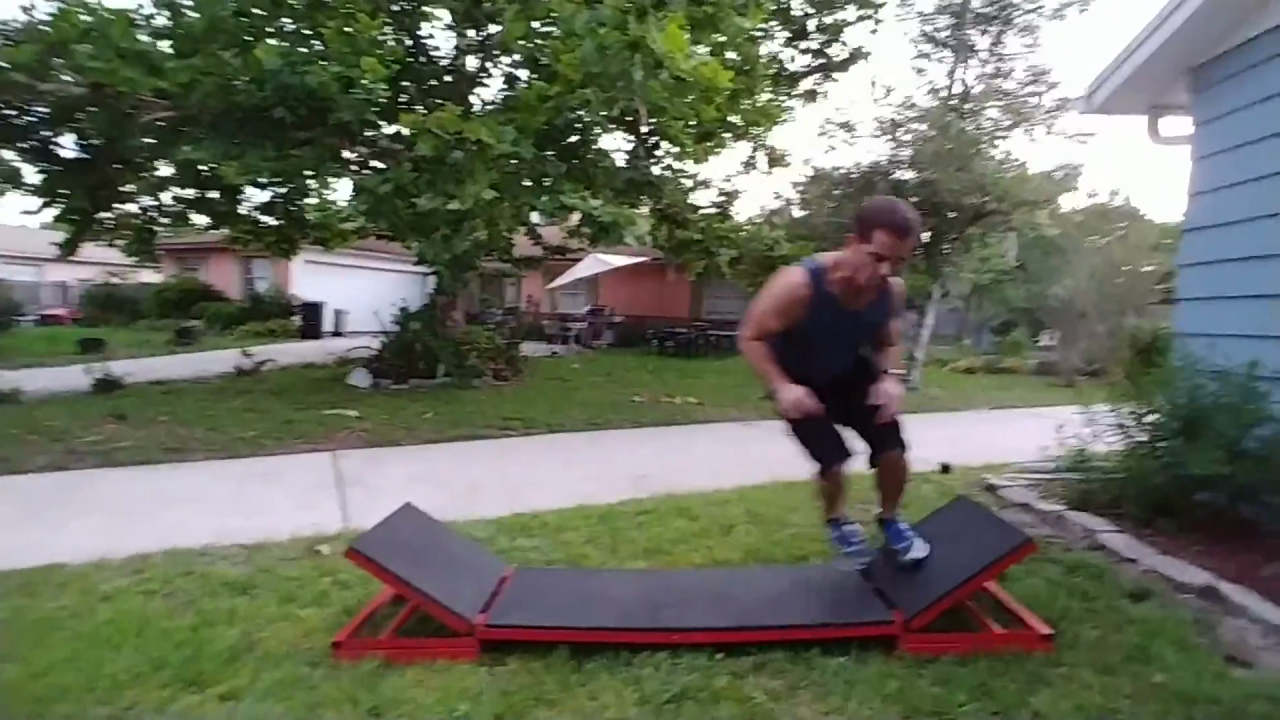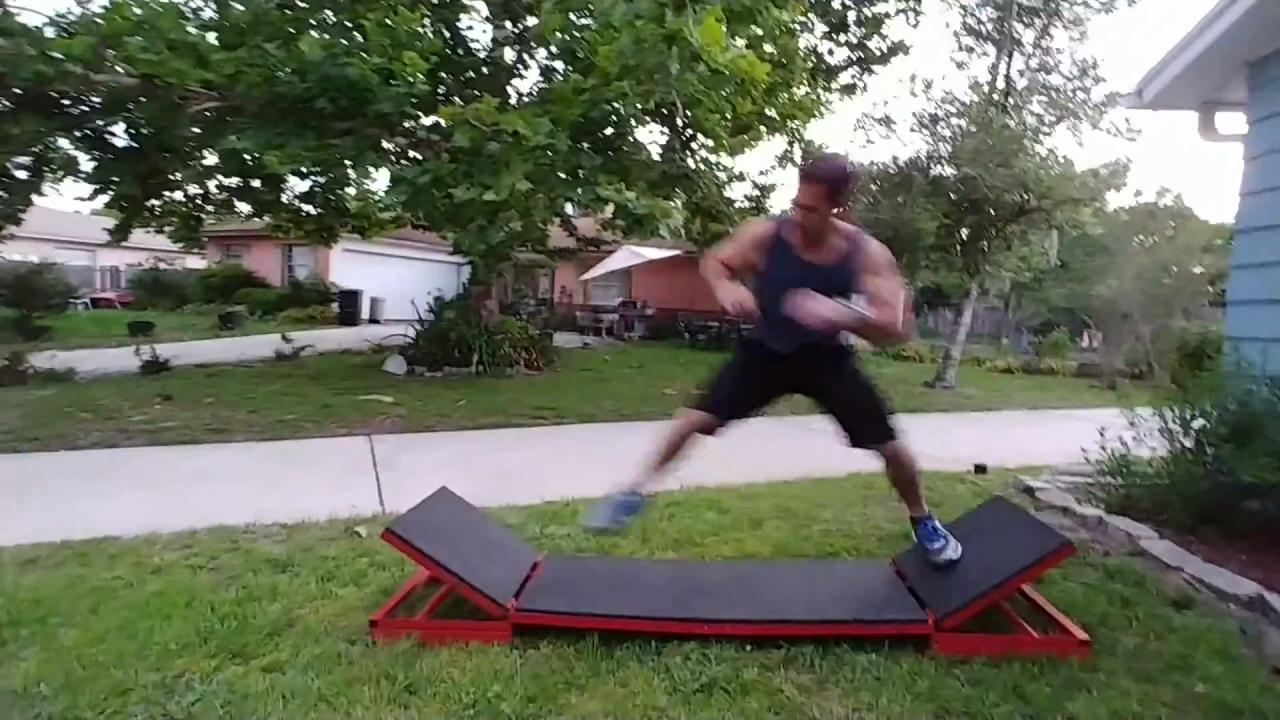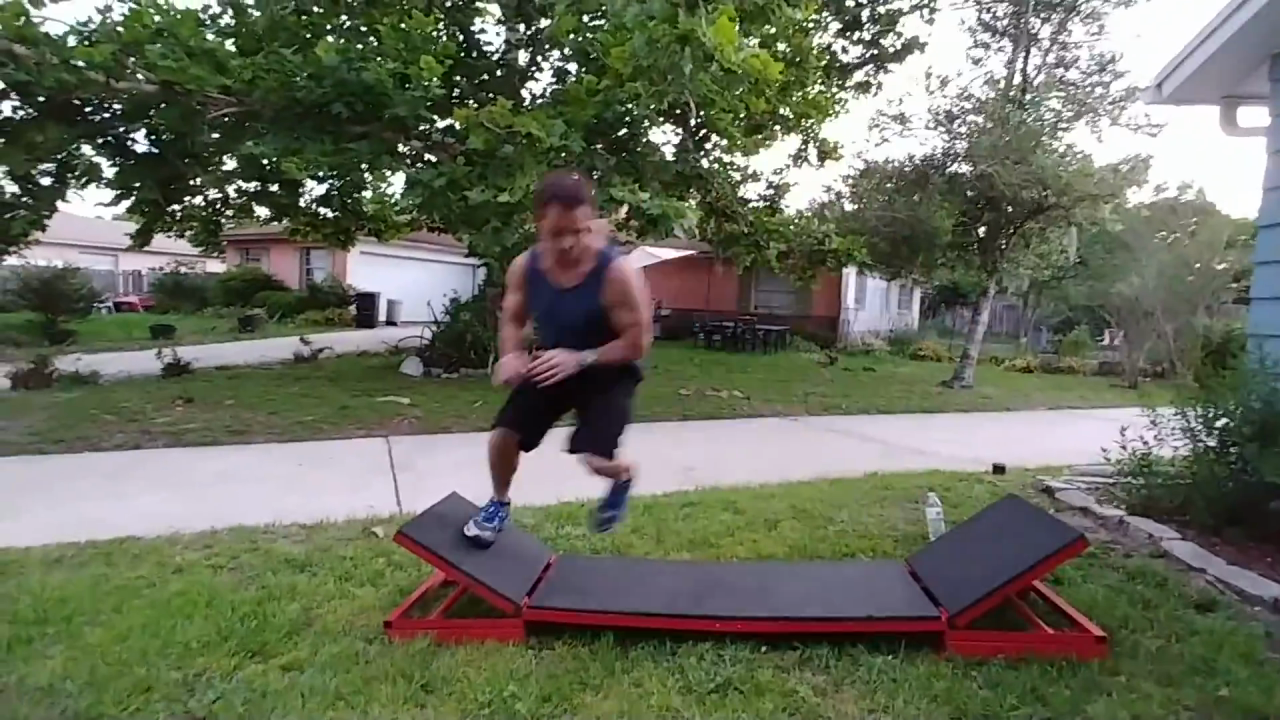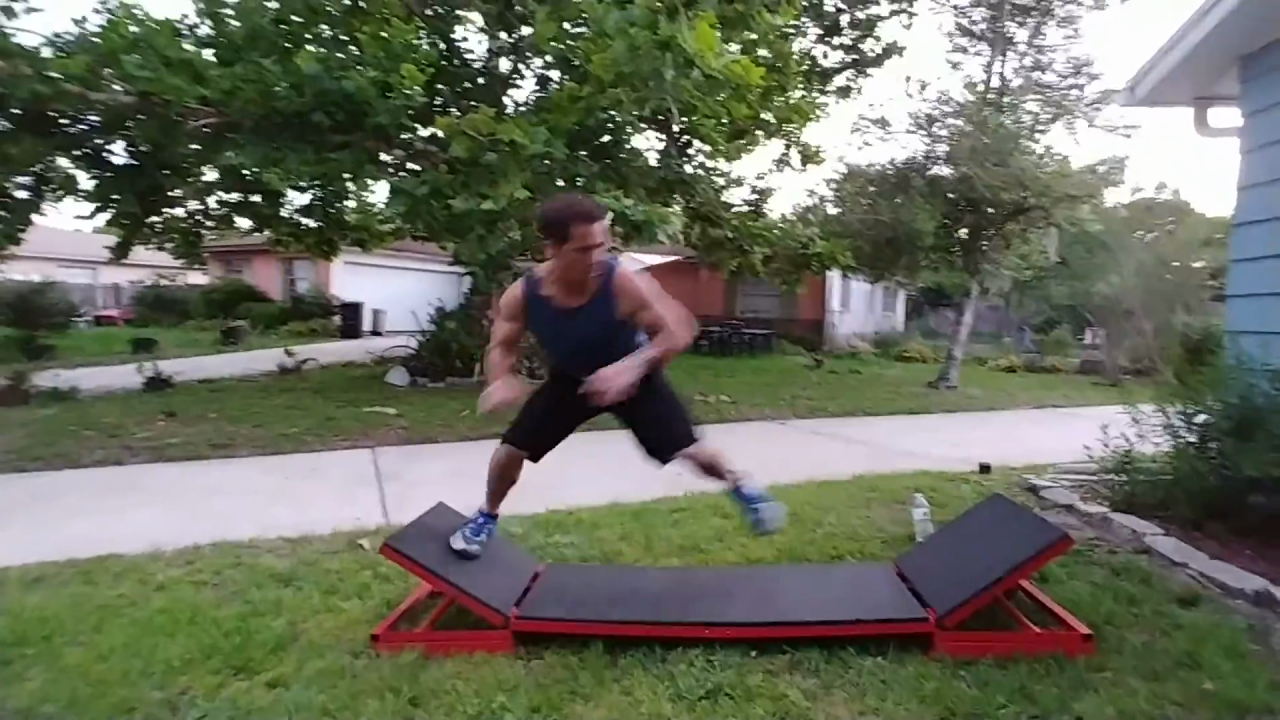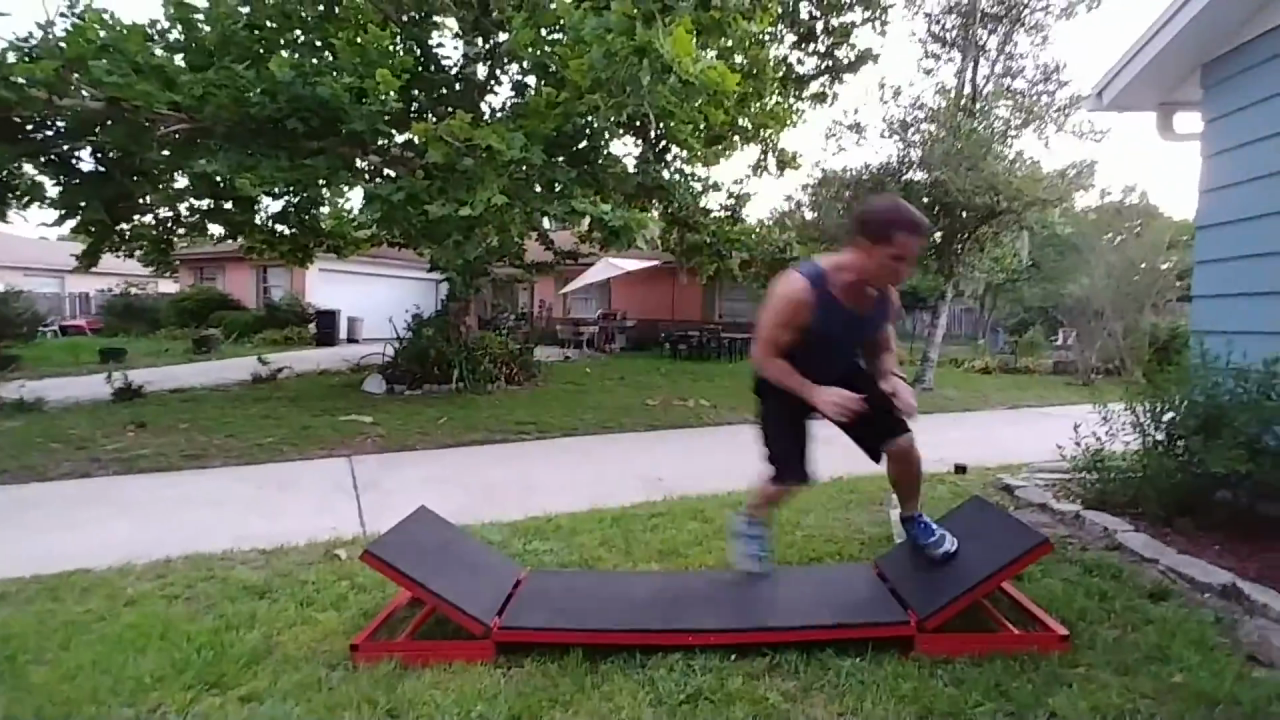
dt=0.4s
person 1, frame 1
left shoulder: (891, 293)
right shoulder: (798, 284)
left elbow: (886, 342)
right elbow: (751, 336)
left wrist: (889, 378)
right wrist: (781, 386)
left hip: (850, 377)
right hip: (796, 384)
left knee: (893, 451)
right knee: (835, 461)
left ankle: (891, 522)
right ankle: (836, 521)
person 1, frame 2
left shoulder: (868, 254)
right shoulder: (766, 233)
left elbow: (895, 328)
right elbow: (715, 262)
left wrist: (844, 312)
right wrist: (727, 288)
left hip: (825, 357)
right hip: (762, 350)
left knee: (887, 442)
right knee: (699, 417)
left ankle: (922, 520)
right ankle: (634, 493)
person 1, frame 3
left shoulder: (617, 272)
right shoulder: (525, 268)
left elbow: (637, 344)
right elbow: (513, 320)
left wrist: (580, 359)
right wrist: (511, 356)
left hip: (607, 372)
right hip: (552, 364)
left knee: (595, 459)
right knee: (504, 435)
left ankle: (622, 480)
right ankle: (499, 502)
person 1, frame 4
left shoulder: (622, 281)
right shoulder: (521, 295)
left elbow: (680, 329)
right elbow: (500, 348)
left wrist: (634, 364)
right wrist: (500, 381)
left hip: (631, 375)
right hip: (570, 381)
left knee: (690, 449)
right knee: (511, 450)
left ankle: (737, 486)
right ankle: (486, 516)
person 1, frame 5
left shoulder: (884, 296)
right shoulder: (799, 288)
left elbow: (878, 347)
right elbow: (763, 357)
left wrist: (893, 378)
right wrist: (814, 393)
left hip: (842, 375)
right hip: (787, 385)
left knee: (901, 444)
right knee: (789, 478)
left ankle: (912, 519)
right ankle: (753, 518)
